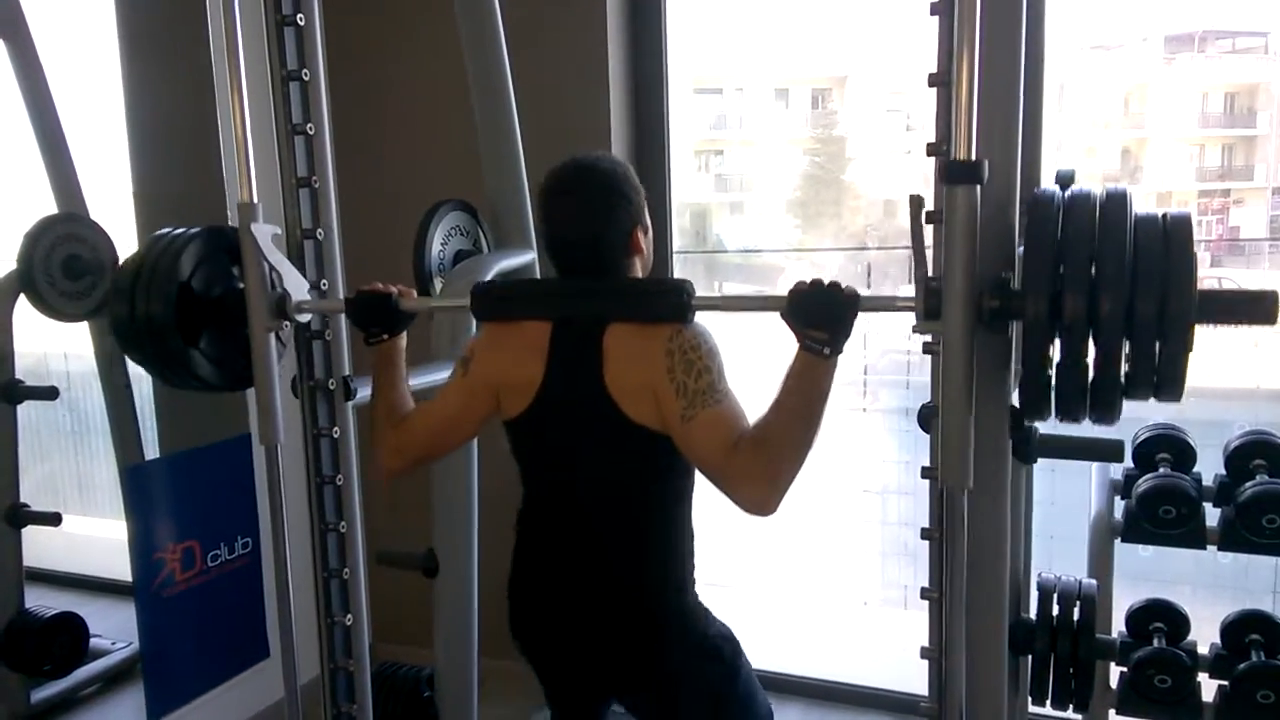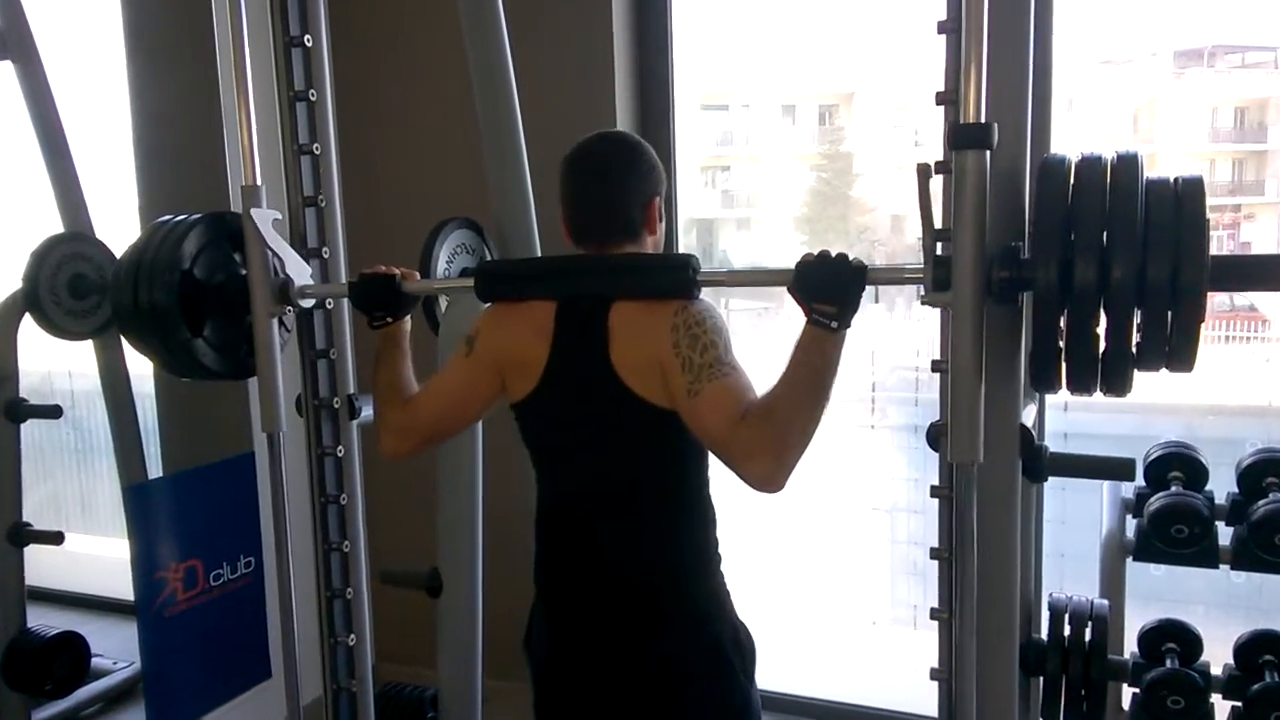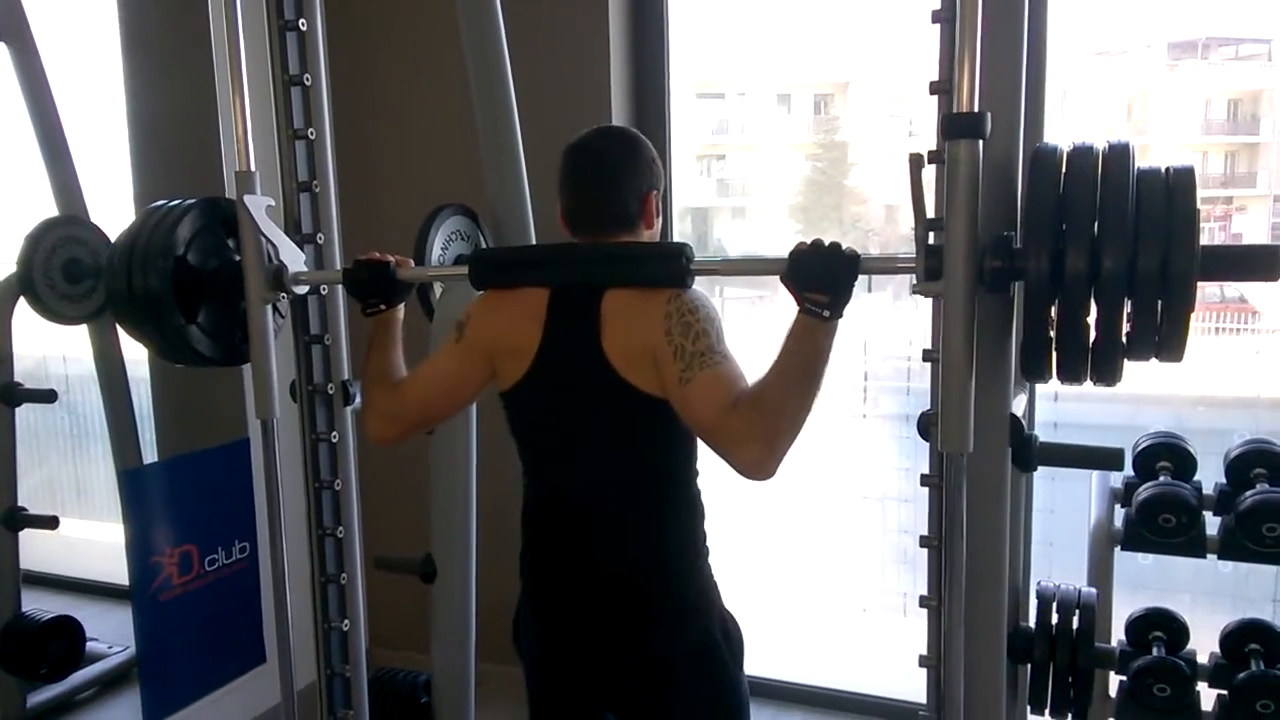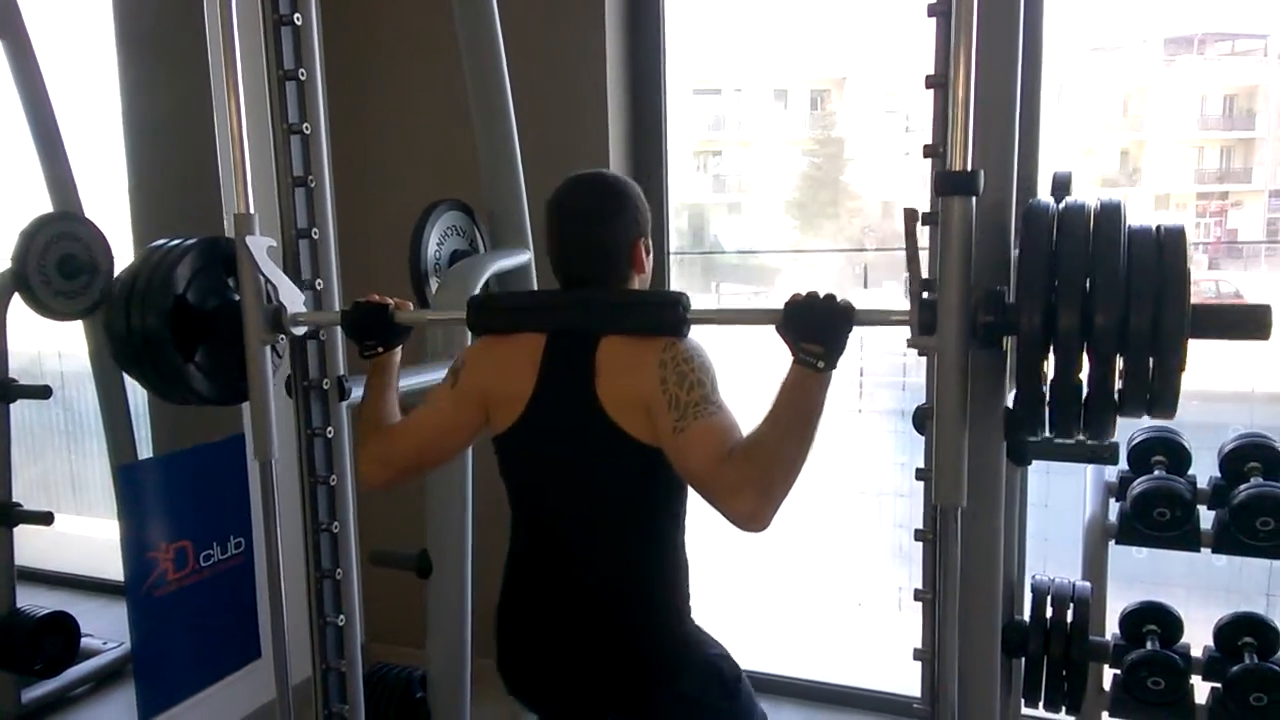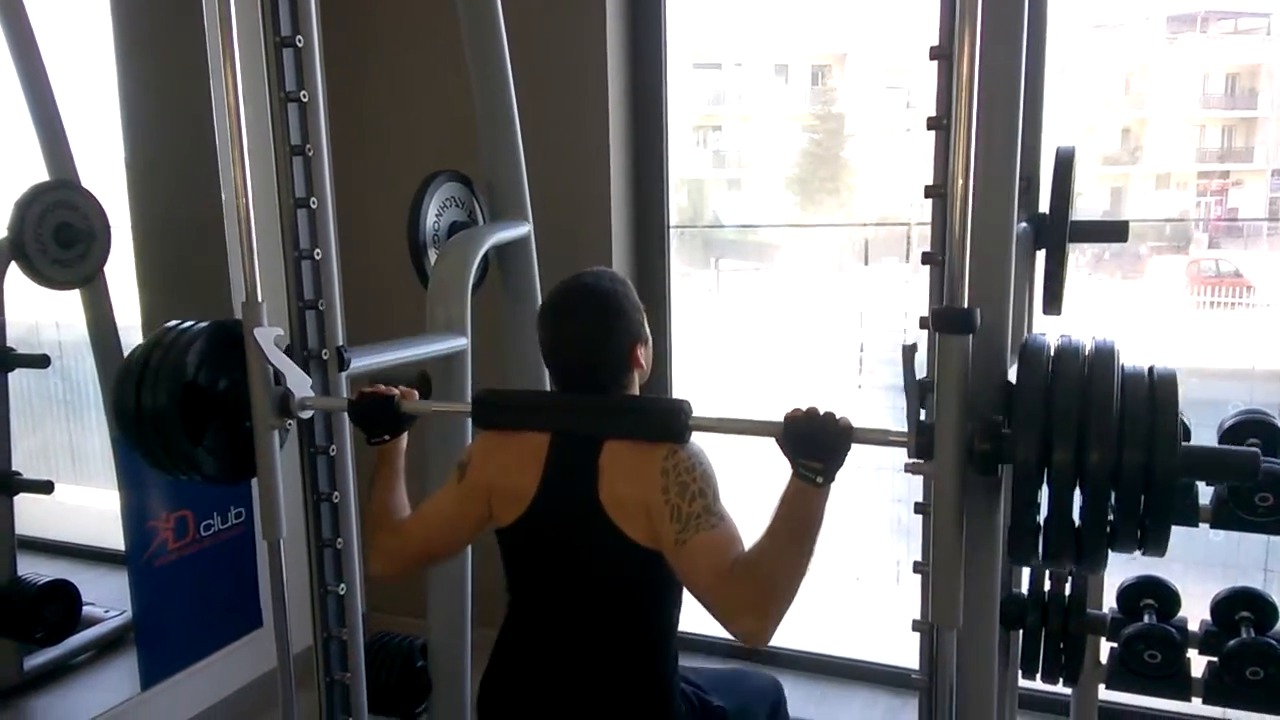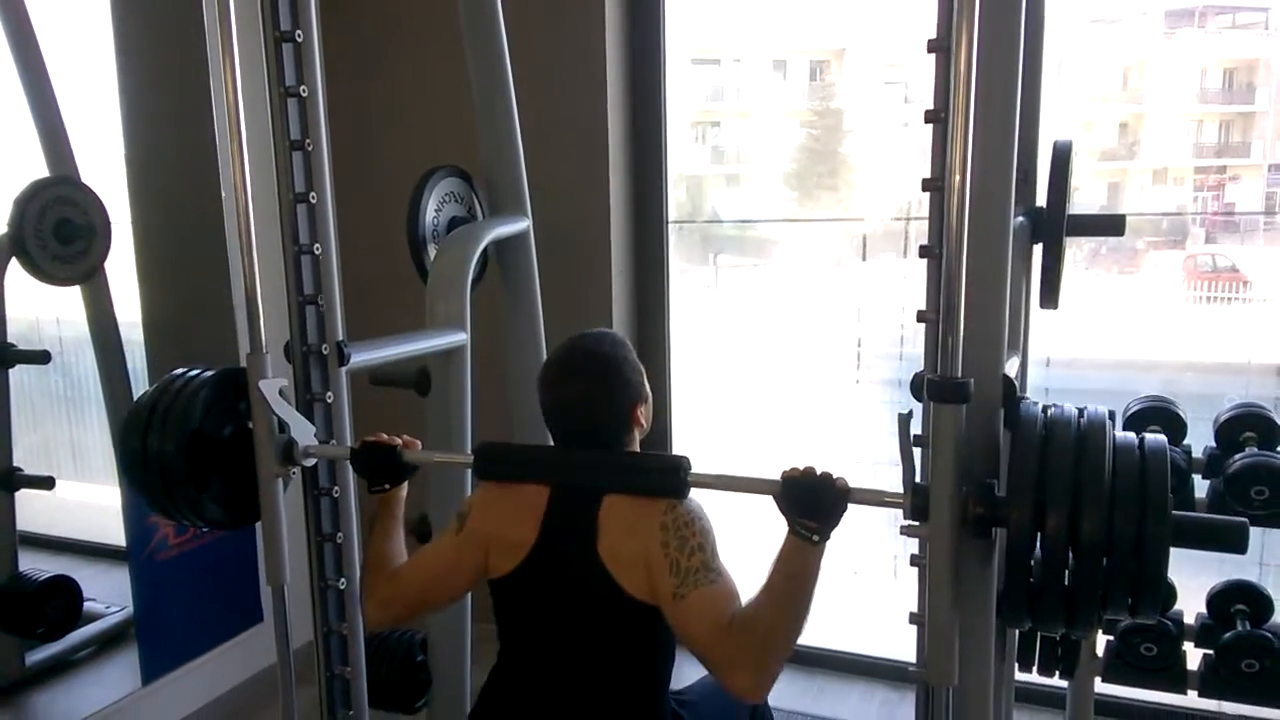
dt=0.4s
person 1, frame 1
left shoulder: (507, 341)
right shoulder: (664, 343)
left elbow: (397, 449)
right elbow: (756, 485)
left wrist: (389, 340)
right wrist: (817, 349)
left hip: (541, 613)
right hip: (649, 624)
person 1, frame 2
left shoulder: (512, 322)
right shoulder: (673, 319)
left elbow: (400, 432)
right elbow: (763, 459)
left wrist: (392, 323)
right wrist: (826, 322)
left hip: (565, 616)
right hip: (676, 620)
person 1, frame 3
left shoulder: (504, 309)
right shoulder: (665, 308)
left elbow: (386, 418)
right elbow: (753, 447)
left wrist: (386, 310)
right wrist: (817, 313)
left hip: (552, 605)
right hip: (663, 610)
person 1, frame 4
left shoulder: (498, 355)
right shoulder: (659, 358)
left elbow: (378, 463)
right elbow: (747, 497)
left wrist: (382, 353)
right wrist: (811, 364)
left hip: (530, 651)
right hip: (642, 656)
person 1, frame 5
left shoulder: (502, 450)
right shoulder: (662, 462)
left elbow: (388, 554)
right elbow: (750, 613)
left wrist: (389, 441)
right wrist: (811, 477)
person 1, frame 6
left shoulder: (499, 502)
right shoulder: (661, 518)
left elbow: (381, 605)
right elbow: (745, 673)
left wrist: (391, 489)
right wrist: (806, 535)
